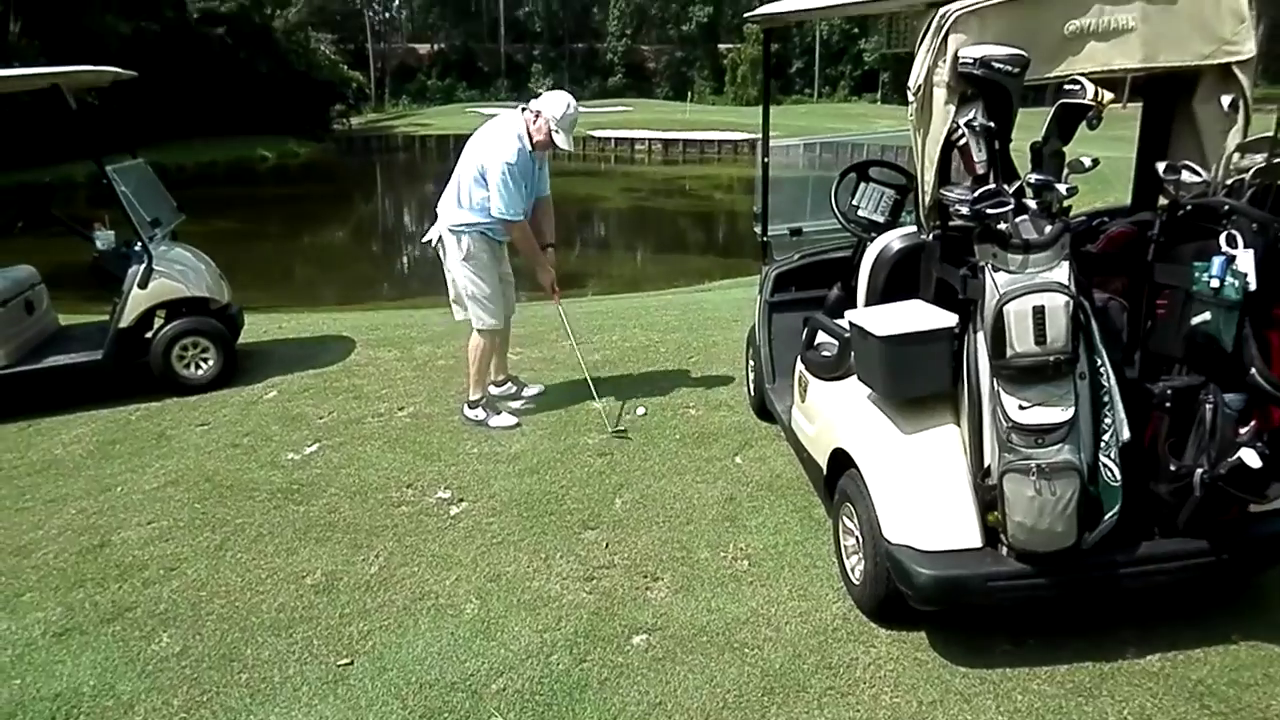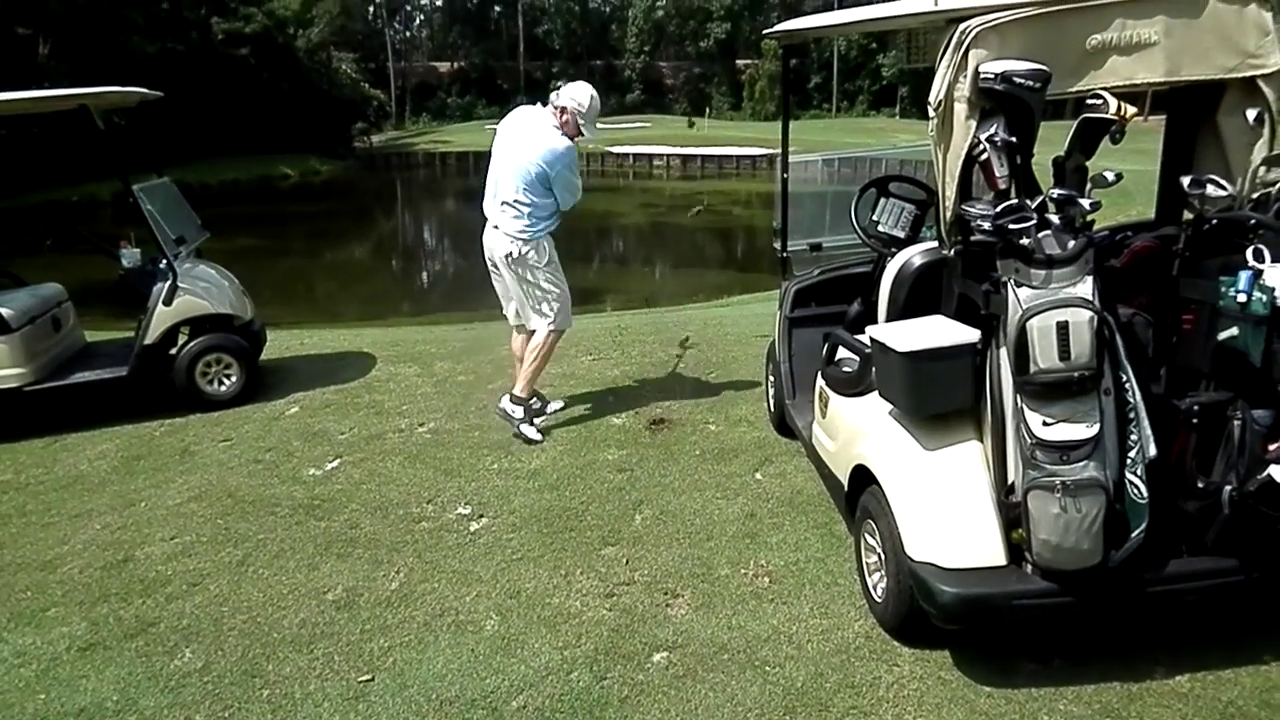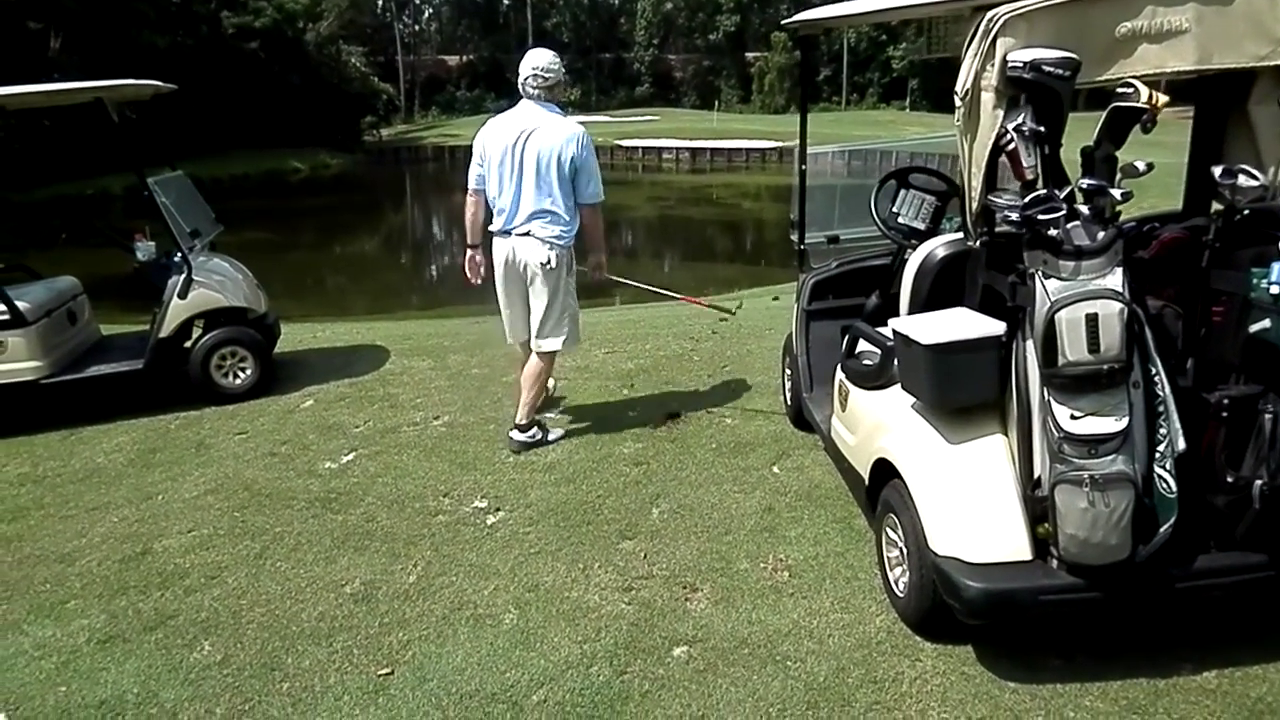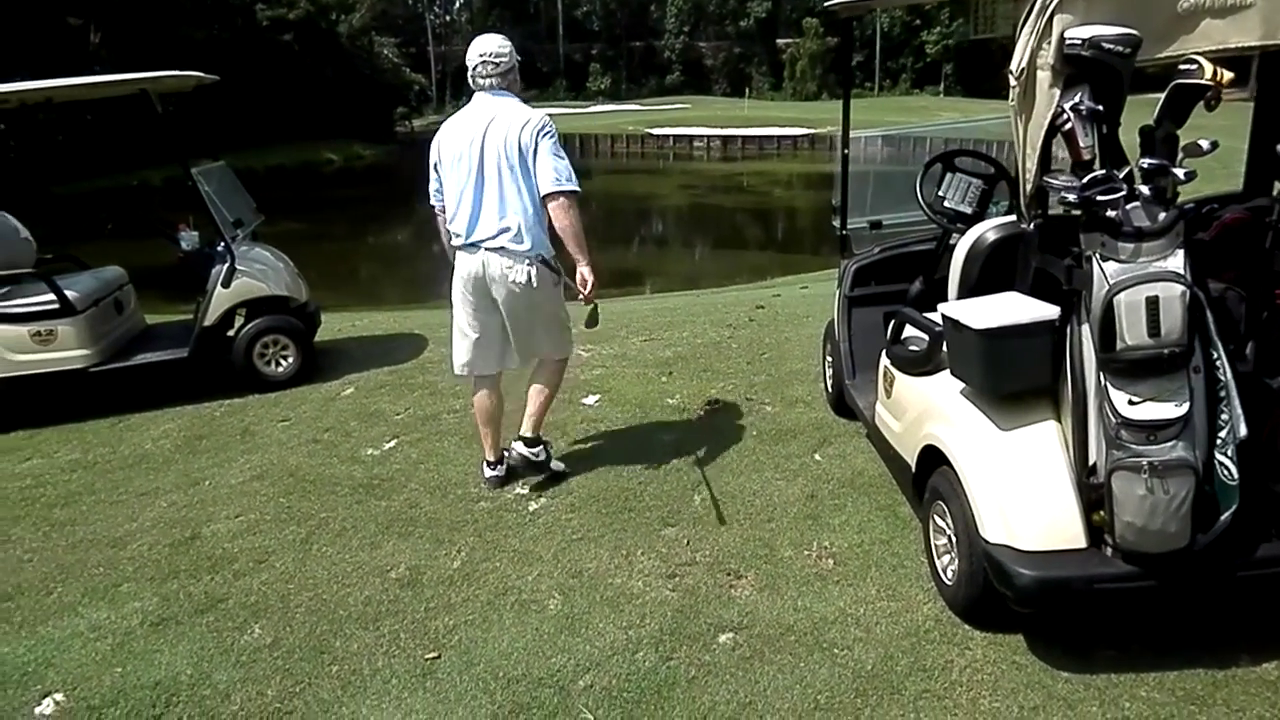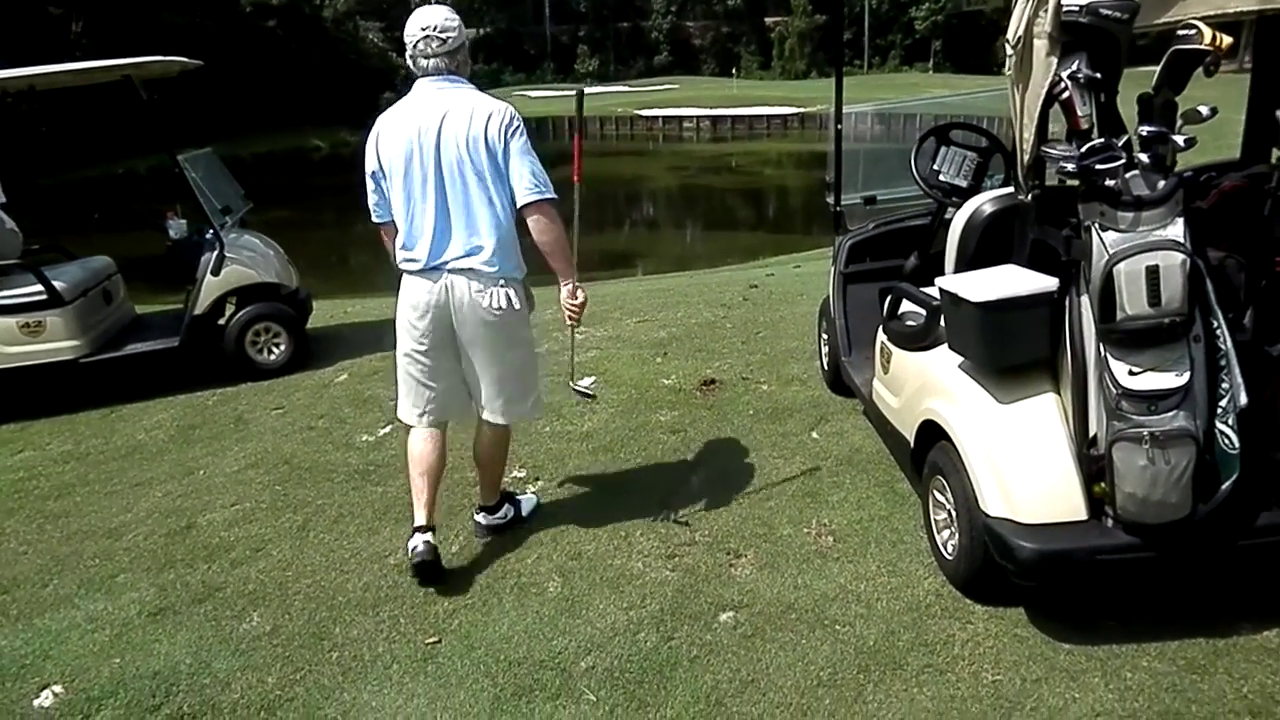
dt=1s
person 1, frame 1
left shoulder: (537, 143)
right shoulder: (505, 146)
left elbow: (541, 196)
right elbow: (511, 219)
left wrist: (550, 248)
right wrist: (541, 266)
left hip: (493, 236)
right hip: (466, 235)
left knee: (502, 310)
right knee: (487, 320)
left ankle: (500, 382)
right ankle: (476, 403)
person 1, frame 2
left shoulder: (517, 116)
right shoulder: (560, 148)
right elbow: (569, 202)
right wrist: (545, 205)
left hip: (496, 233)
right hip: (525, 243)
left knee: (524, 321)
right knee: (552, 321)
left ankle: (526, 394)
right ankle: (517, 399)
person 1, frame 3
left shoulder: (492, 130)
right shoulder: (573, 135)
left elbow: (474, 196)
right elbow: (590, 204)
left wrist: (473, 246)
right wrist: (597, 252)
left hip: (503, 245)
right hip: (548, 248)
left knee: (520, 332)
right knee: (544, 341)
left ankle: (534, 395)
right ankle: (524, 427)
person 1, frame 4
left shoulder: (448, 131)
right shoulder: (532, 123)
left elbow: (442, 211)
right elbow: (559, 200)
right wrist: (581, 261)
left hip: (470, 263)
right hip: (522, 262)
left knee: (484, 369)
right knee: (552, 353)
left ankle: (494, 461)
right ankle: (529, 440)
person 1, frame 5
left shoulder: (386, 126)
right shoulder: (495, 116)
left elbow: (385, 224)
right elbow: (537, 209)
right wrist: (569, 280)
left hip: (421, 289)
right hip: (489, 284)
left knee: (426, 416)
right knee: (498, 408)
left ankle: (423, 533)
right ankle: (493, 507)
